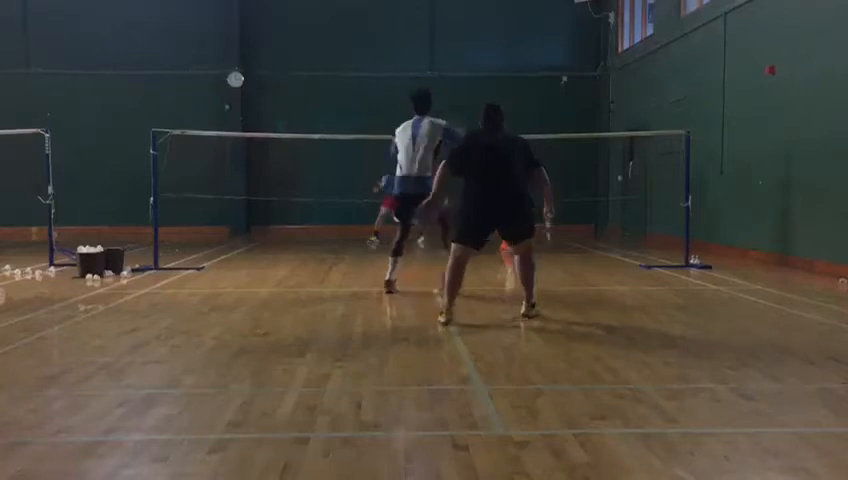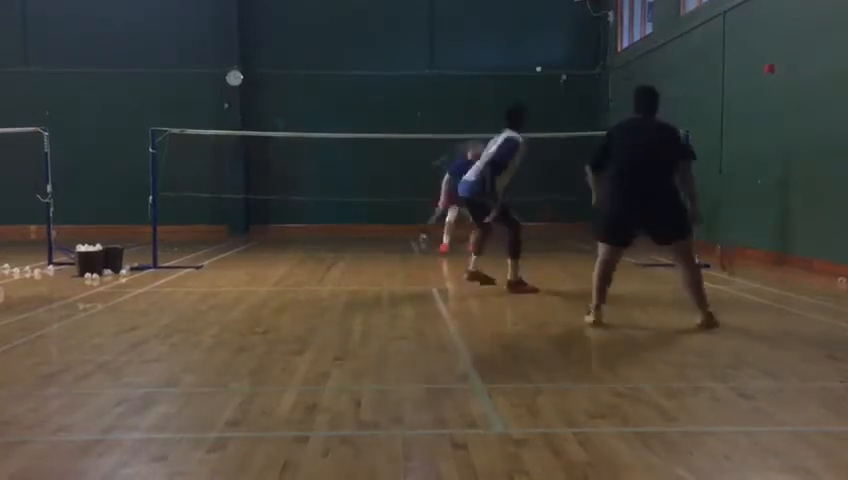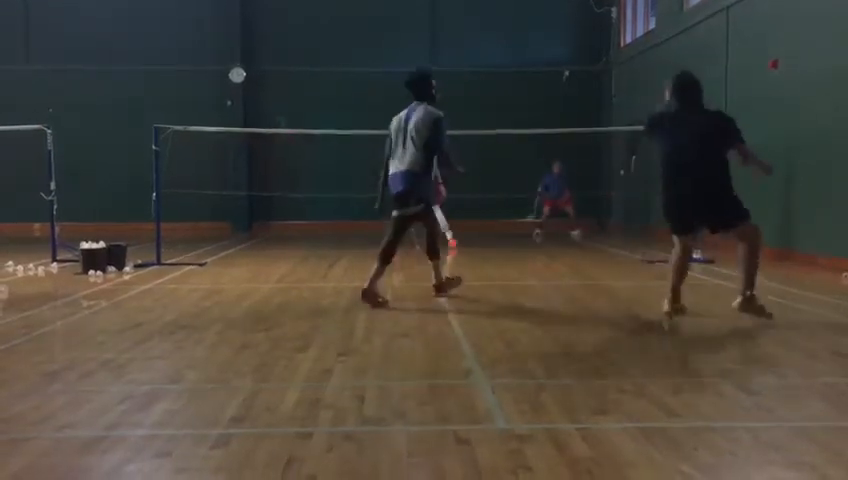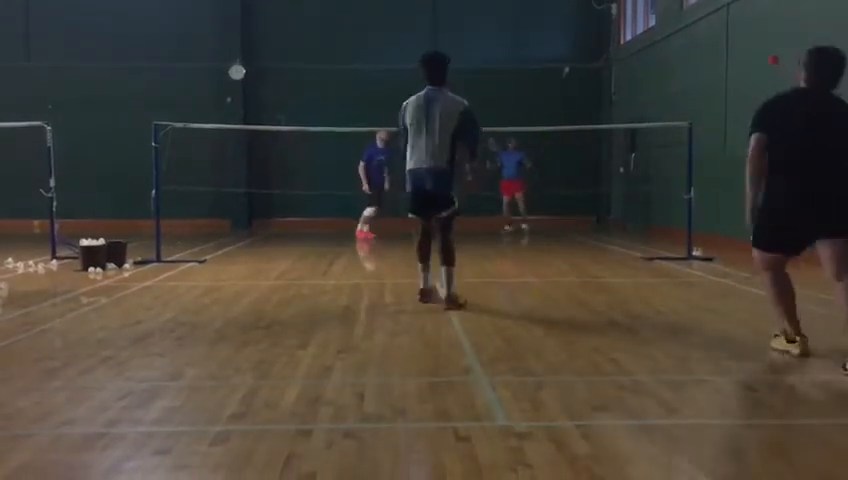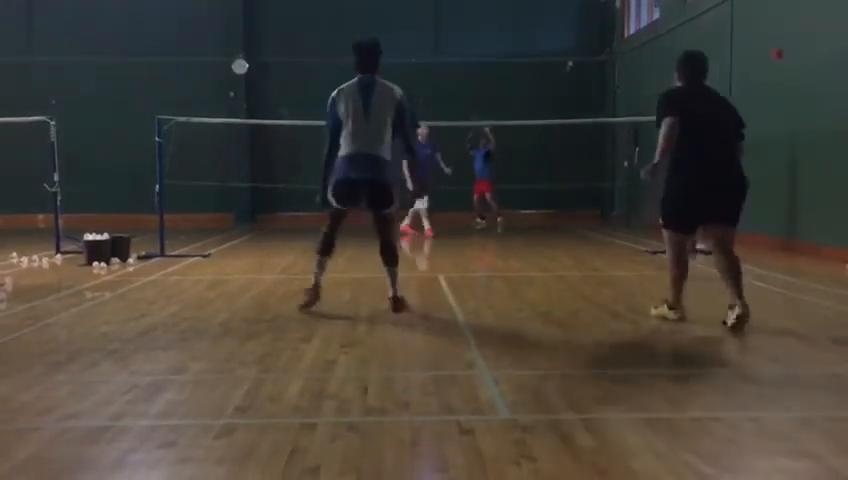
dt=1s
person 1, frame 1
left shoulder: (470, 142)
right shoulder: (519, 144)
left elbow: (446, 167)
right elbow: (539, 174)
left wrist: (434, 196)
right wrist: (548, 203)
left hip: (477, 207)
right hip: (515, 205)
left knee: (458, 259)
right knee: (524, 253)
left ankle: (447, 310)
right ankle: (529, 304)
person 1, frame 2
left shoulder: (616, 133)
right shoulder: (668, 133)
left elbow: (593, 169)
right elbow: (682, 170)
left wrist: (598, 194)
right wrist: (693, 202)
left hip: (621, 205)
right hip: (662, 204)
left knee: (606, 258)
right knee: (686, 259)
left ankle: (595, 310)
right ankle: (705, 313)
person 1, frame 3
left shoulder: (665, 121)
right shoulder: (719, 121)
left elbow: (651, 124)
right elbow: (741, 153)
left wrist: (668, 103)
right wrist: (761, 166)
left hip: (677, 197)
right hip: (713, 193)
left knee: (682, 247)
right knee: (750, 236)
left ankle: (672, 300)
right ankle: (747, 296)
person 1, frame 4
left shoulder: (776, 106)
left elbow: (756, 152)
left wrist: (753, 200)
left hip: (784, 203)
left knee: (768, 264)
left ankle: (794, 337)
person 1, frame 5
left shoulder: (672, 98)
right shoulder: (723, 103)
left elbow: (669, 128)
right elbow: (736, 144)
left wrist: (657, 161)
left hip: (686, 183)
right hip: (728, 182)
left knee: (676, 245)
right knee: (723, 247)
left ankle: (674, 305)
right ankle: (738, 303)
person 2, frame 1
left shoulder: (401, 129)
right shoulder: (438, 126)
right elbow: (461, 145)
left hip: (402, 185)
right hip: (424, 184)
left knee: (403, 231)
left ankle: (390, 279)
person 2, frame 2
left shoulder: (503, 138)
right shoulder: (514, 141)
right elbow: (492, 165)
right wrist: (491, 192)
left hip: (470, 189)
right hip: (478, 190)
left knee: (484, 227)
right knee: (513, 226)
left ankle: (473, 270)
right ankle: (514, 280)
person 2, frame 3
left shoulder: (398, 118)
right shoulder: (433, 116)
left elbow: (388, 158)
right elbow: (441, 156)
left wrist: (382, 195)
right wrist: (457, 170)
left hip: (397, 179)
right hip: (414, 180)
left knee: (432, 226)
right knee: (396, 234)
left ankle: (440, 281)
right ankle: (370, 288)
person 2, frame 4
left shoulder: (408, 105)
right shoulder: (458, 106)
left elbow: (404, 145)
right elbow: (472, 144)
right wrist: (470, 165)
left hip: (415, 175)
right hip: (440, 175)
left knee: (425, 230)
right knee: (444, 232)
left ankle: (425, 287)
right ankle: (449, 293)
person 2, frame 5
left shoulder: (339, 95)
right shoulder: (394, 94)
left elbow: (332, 143)
right elbow: (407, 138)
left wrist: (324, 181)
right wrist: (416, 170)
left hip: (347, 167)
right hip: (380, 170)
left knee: (331, 228)
right knee: (386, 233)
left ankle: (316, 285)
right ankle: (395, 295)
